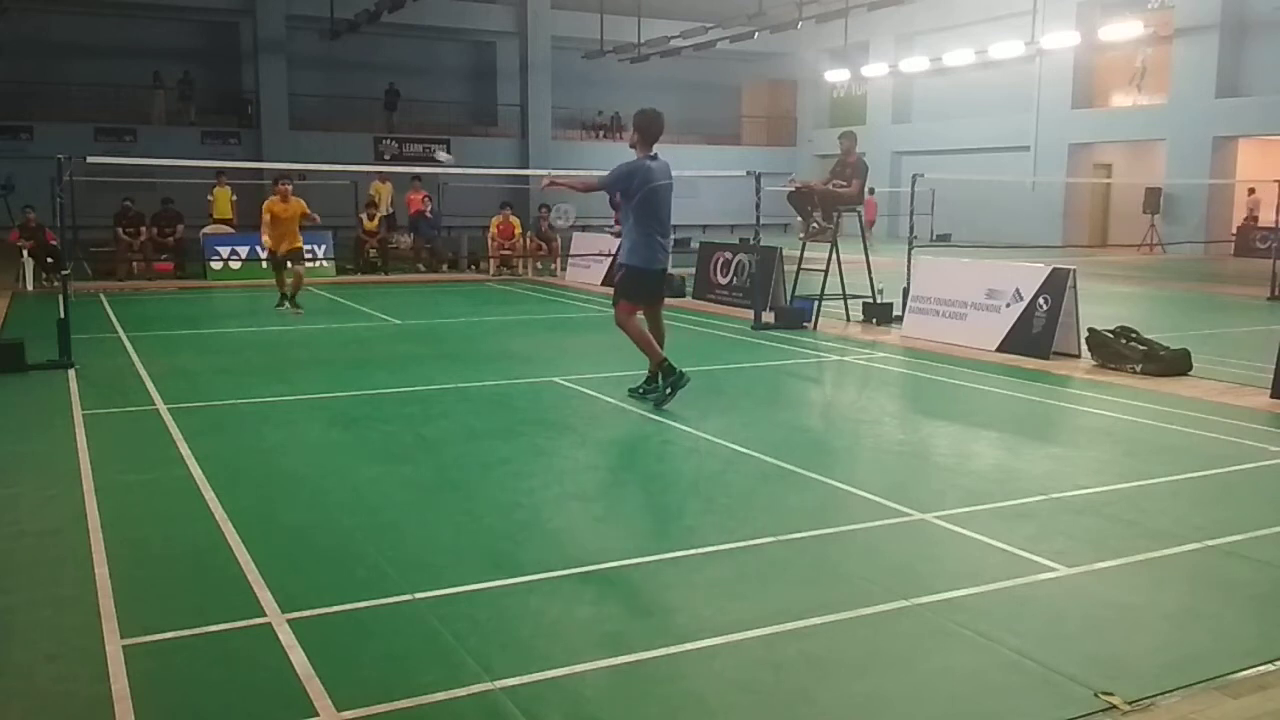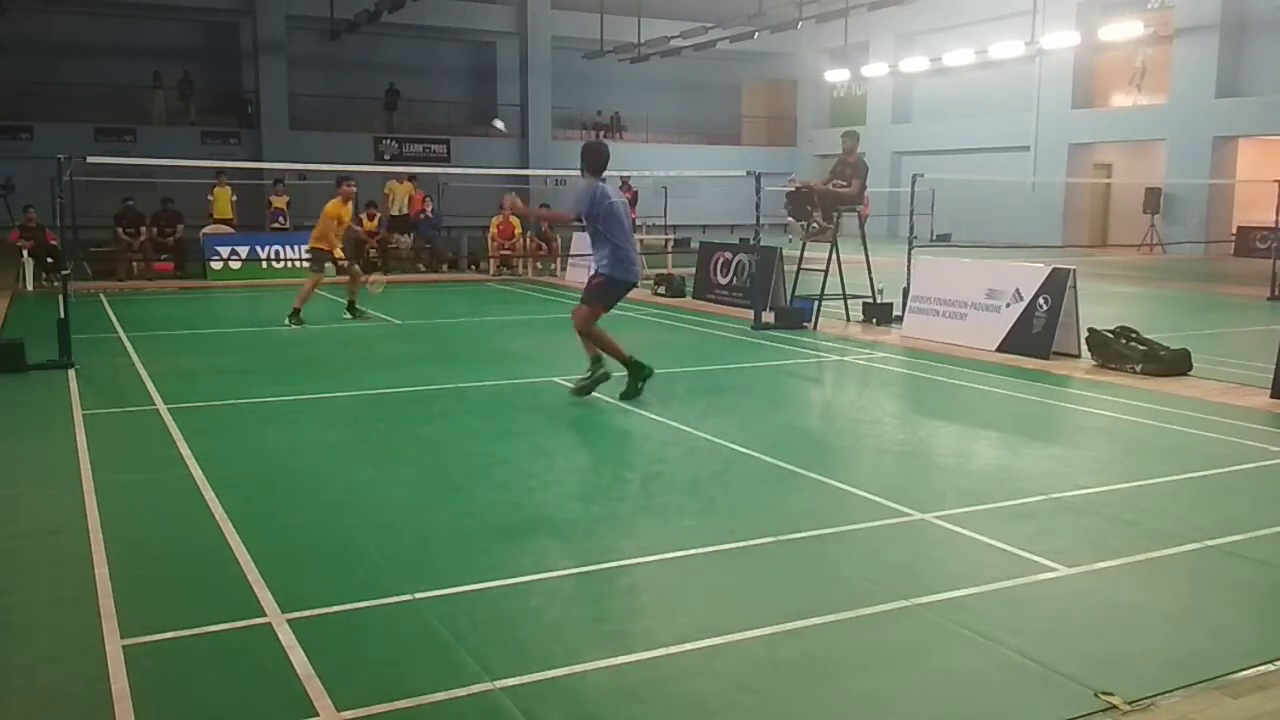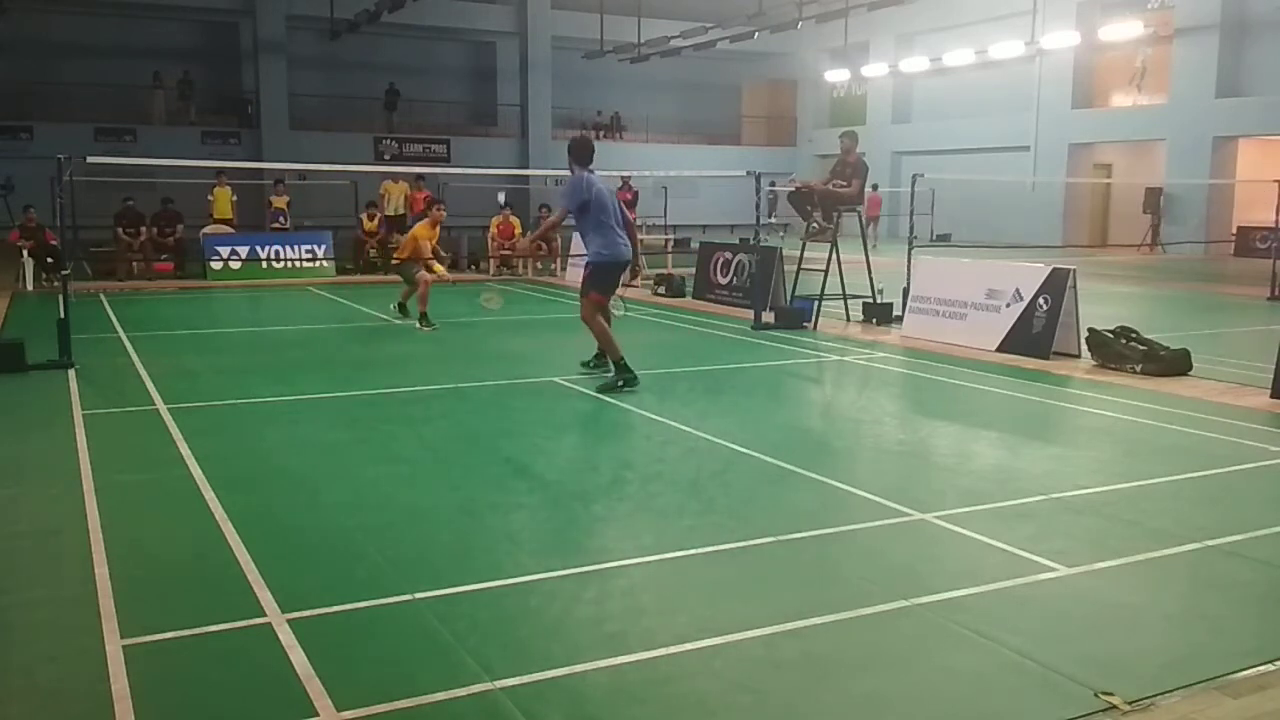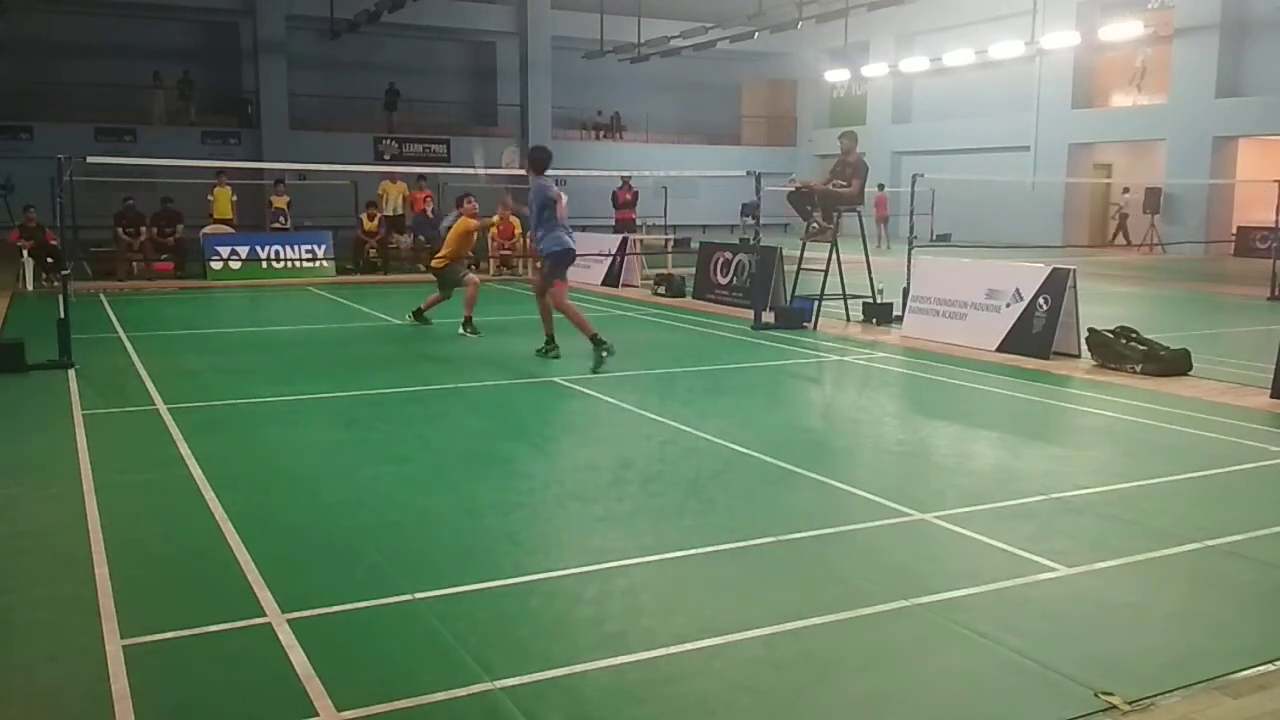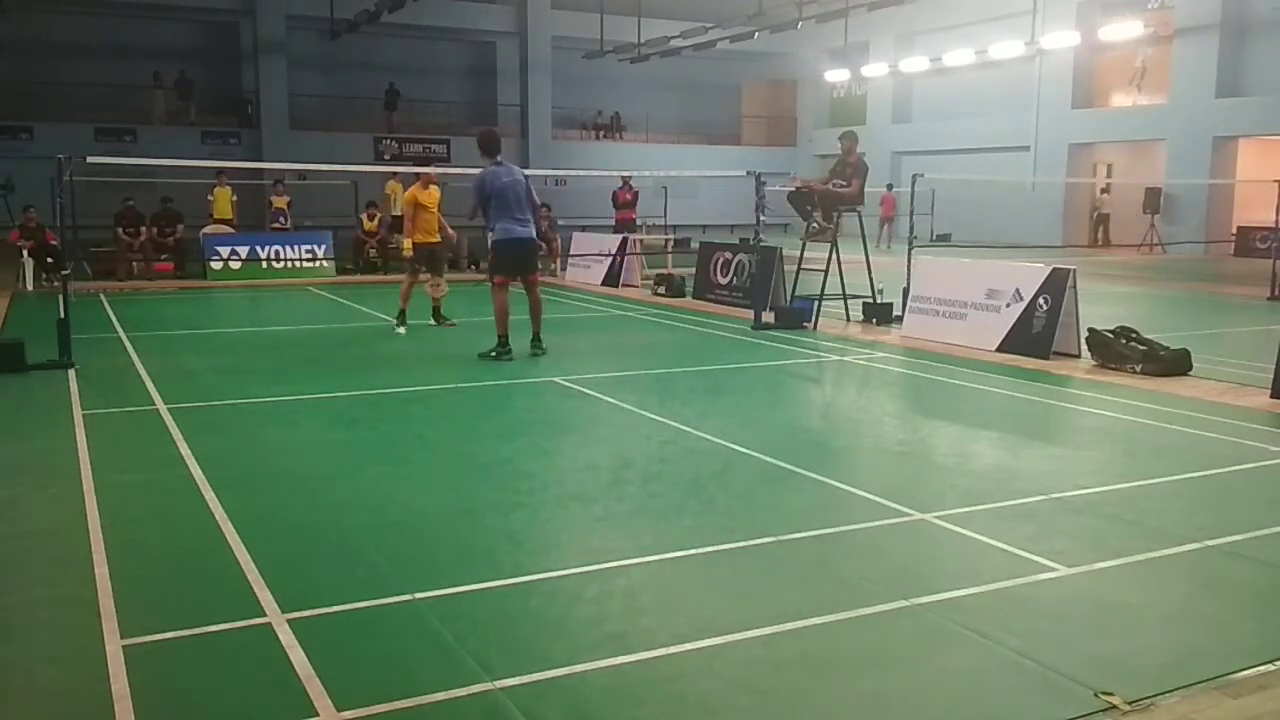
dt=1s
person 1, frame 1
left shoulder: (632, 169)
right shoulder: (664, 168)
left elbow: (591, 186)
left wrist: (555, 181)
left hip: (637, 257)
right hip: (659, 256)
left knee: (625, 317)
right knee: (653, 316)
left ankle: (670, 371)
right ankle: (654, 379)
person 1, frame 2
left shoulder: (591, 190)
right shoulder: (613, 192)
left elbow: (567, 218)
left wrist: (525, 211)
left hip: (613, 270)
right hip: (624, 269)
left knee: (582, 321)
right knee: (581, 318)
left ankle: (635, 367)
right ankle: (596, 367)
person 1, frame 3
left shoulder: (577, 182)
right shoulder: (602, 184)
left elbow: (559, 218)
right elbow: (629, 222)
left wrist: (531, 240)
right wrist: (635, 259)
left hip: (603, 256)
right hip: (620, 253)
left knee: (589, 314)
right knee: (599, 305)
left ankle: (624, 371)
right ankle: (602, 356)
person 1, frame 4
left shoulder: (541, 185)
right shoulder: (538, 188)
left elbow: (561, 196)
left wrist: (561, 206)
left hip: (557, 249)
right hip: (552, 250)
left knee: (558, 301)
right knee: (539, 290)
left ankle: (599, 343)
right ankle: (550, 344)
person 1, frame 5
left shoulder: (483, 178)
right shoulder: (518, 172)
left elbow: (473, 214)
right elbow: (536, 205)
left wrist: (487, 208)
left hip: (504, 238)
right hip: (528, 236)
left knee: (499, 290)
right knee: (532, 288)
left ankle: (503, 345)
right ankle: (537, 340)
